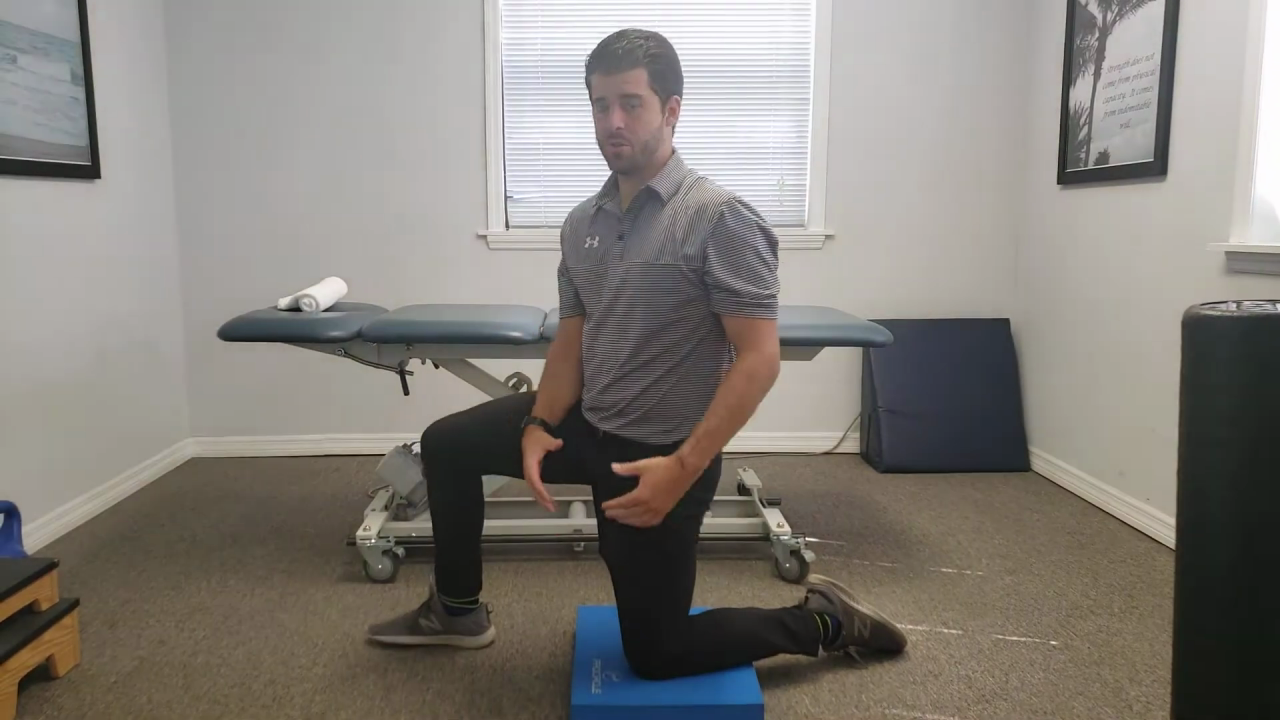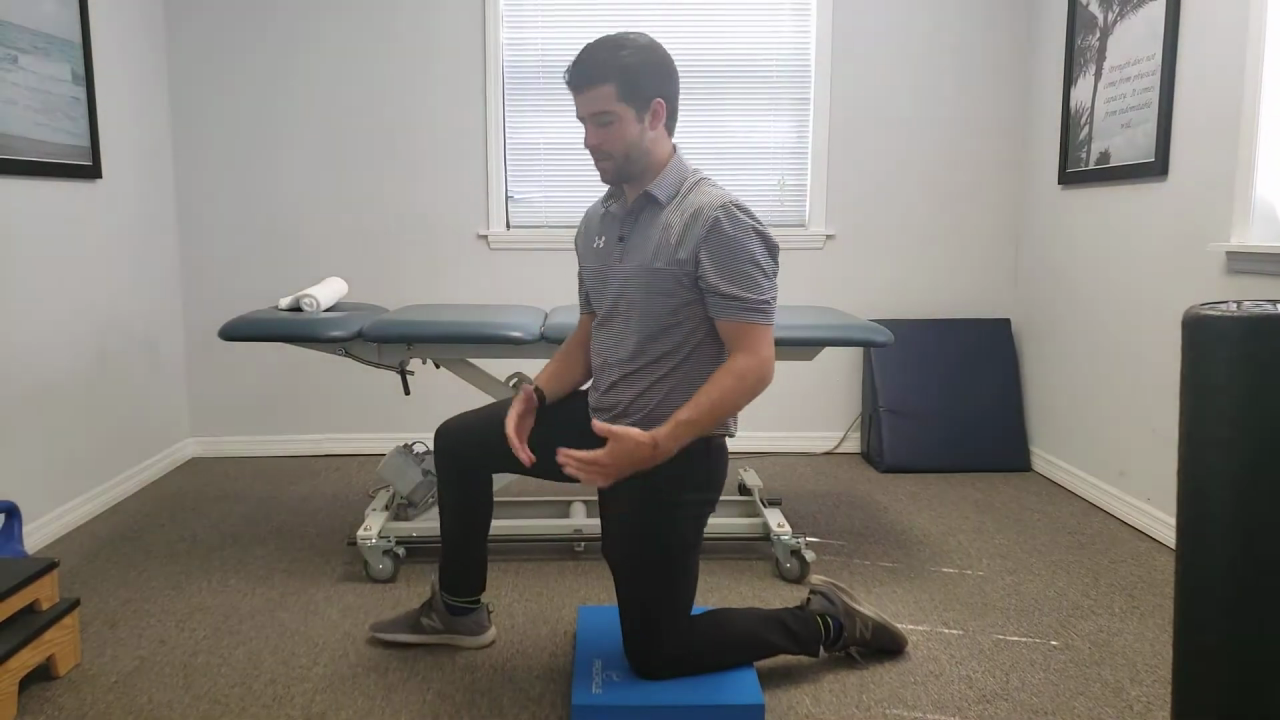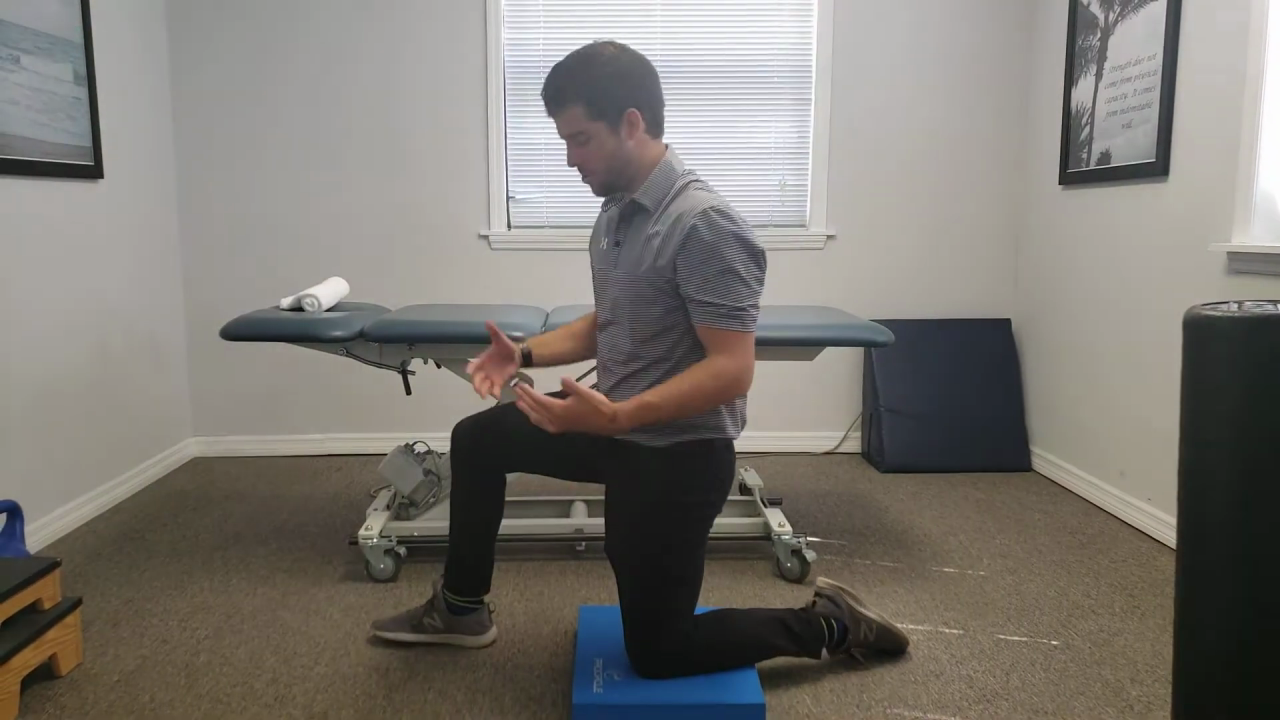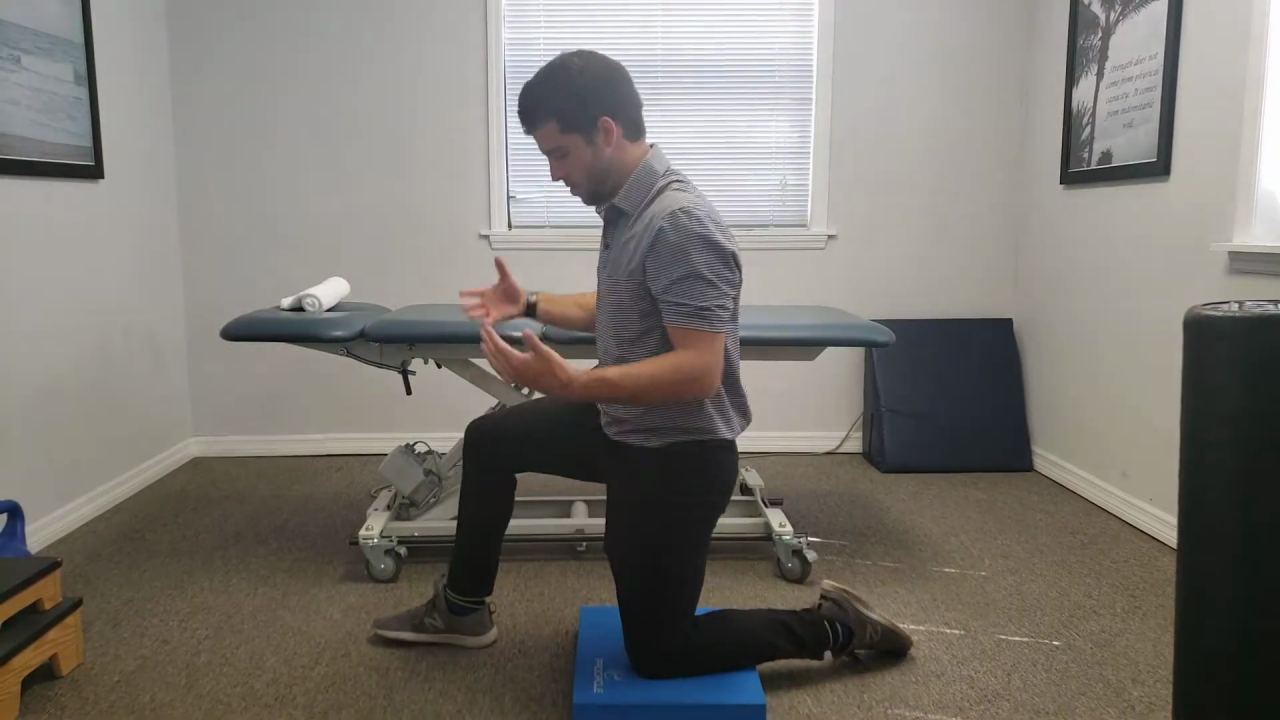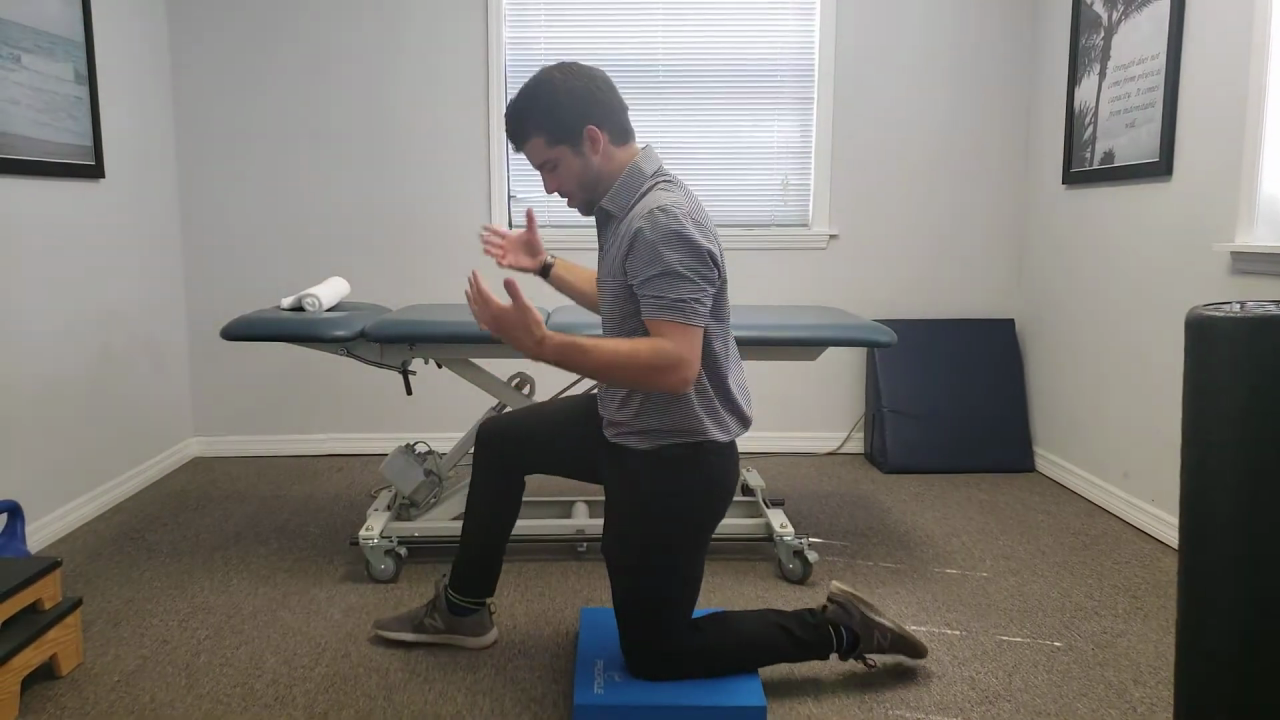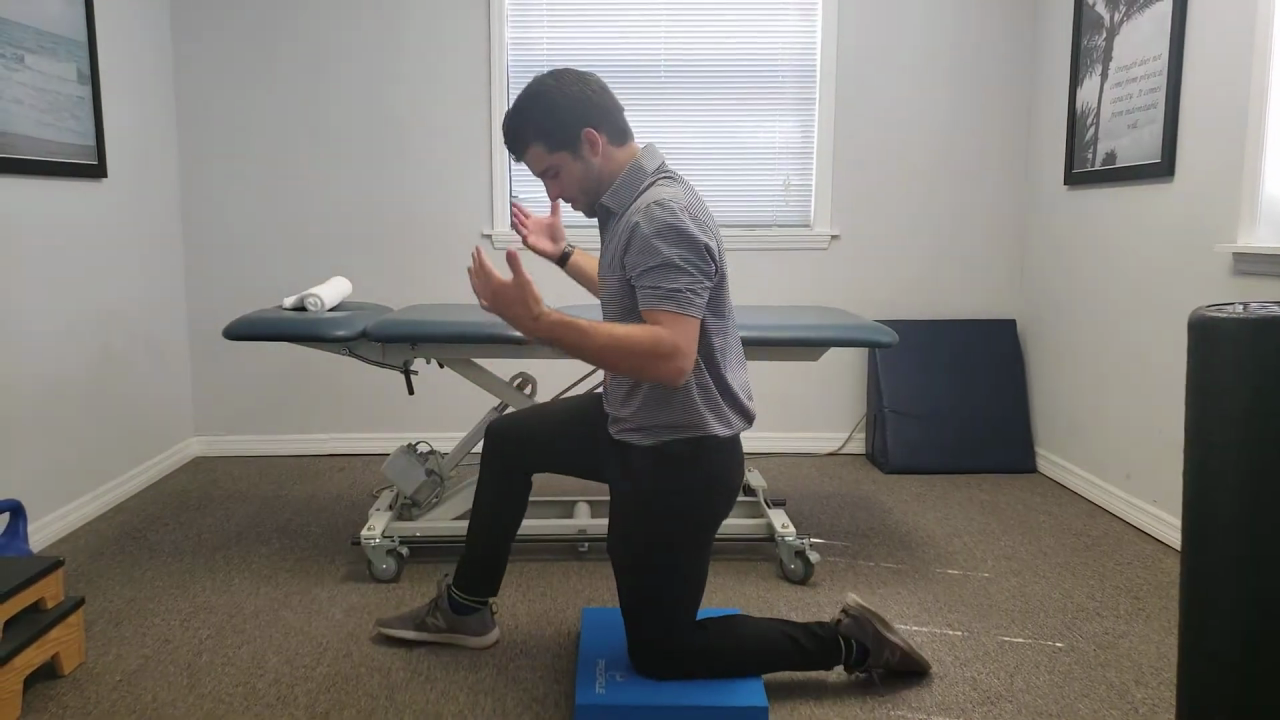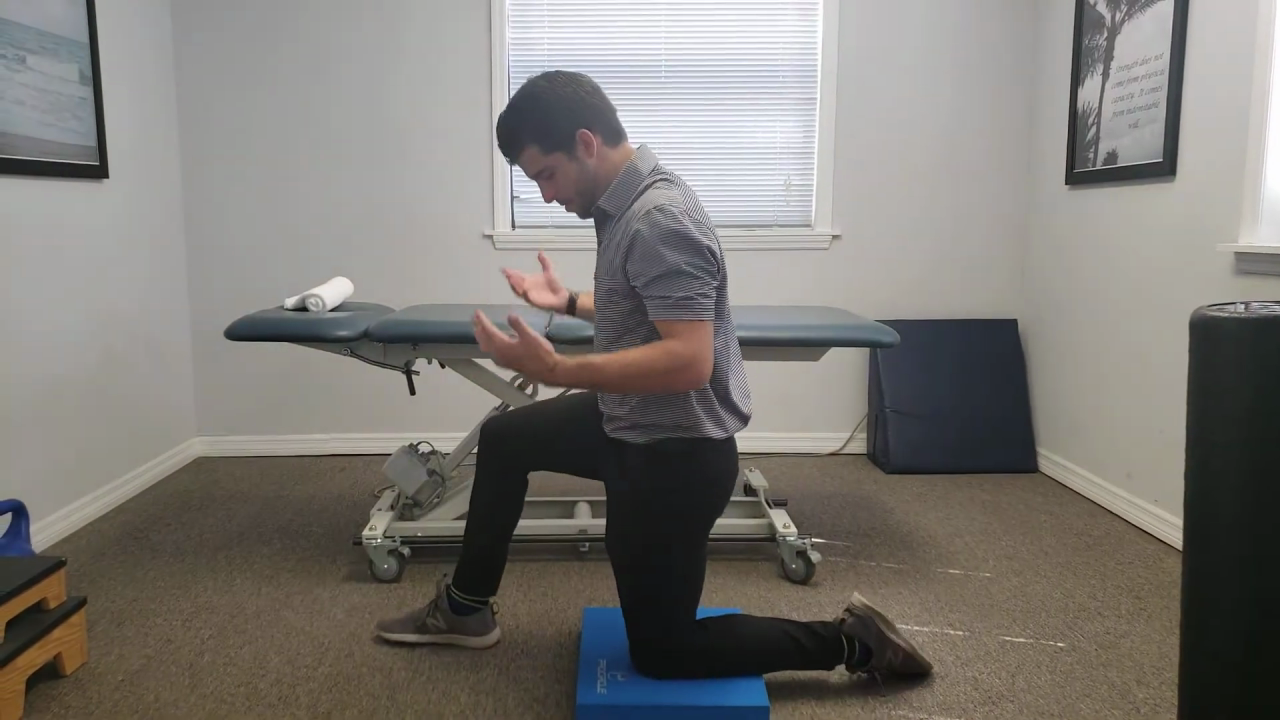
dt=0.2s
person 1, frame 1
left shoulder: (720, 218)
right shoulder: (583, 222)
left elbow: (759, 359)
right elbow: (572, 339)
left wrist: (684, 467)
right wrist: (539, 426)
left hip: (660, 453)
right hip: (590, 426)
left knee: (656, 654)
right knee: (447, 444)
left ankle: (823, 621)
right ankle: (458, 609)
person 1, frame 2
left shoulder: (717, 221)
right shoulder: (598, 219)
left elbow: (752, 363)
left wrist: (657, 446)
right wrist: (536, 395)
left hip: (669, 456)
right hip: (600, 422)
left knee: (657, 653)
right knee: (459, 442)
left ankle: (824, 623)
right ankle: (459, 609)
person 1, frame 3
left shoulder: (704, 225)
right shoulder: (613, 216)
left elbow: (732, 371)
left wrist: (613, 417)
right wrist: (528, 353)
left hip: (677, 455)
right hip: (615, 427)
left knee: (658, 653)
right knee: (477, 439)
left ankle: (828, 625)
right ankle: (462, 608)
person 1, frame 4
left shoulder: (680, 224)
right shoulder: (623, 209)
left elbow: (699, 371)
left wrist: (573, 385)
right wrist: (531, 306)
left hip: (679, 458)
right hip: (623, 428)
left knee: (657, 652)
right knee: (490, 439)
left ankle: (831, 626)
right ankle: (463, 608)
person 1, frame 5
left shoulder: (662, 221)
right shoulder: (630, 206)
left elbow: (674, 364)
left wrist: (544, 345)
right wrist: (544, 266)
left hip: (678, 459)
right hip: (631, 430)
left knee: (655, 654)
right knee: (500, 439)
left ankle: (835, 628)
right ankle: (463, 609)
person 1, frame 6
left shoulder: (660, 217)
right shoulder: (637, 199)
left elbow: (670, 355)
left wrist: (540, 322)
right wrist: (562, 254)
left hip: (682, 456)
right hip: (638, 427)
left knee: (660, 651)
right knee: (508, 439)
left ankle: (847, 640)
right ankle: (465, 608)
person 1, frame 7
left shoulder: (660, 219)
right shoulder: (632, 201)
left elbow: (688, 362)
left wrist: (557, 369)
right wrist: (568, 301)
left hip: (677, 455)
right hip: (634, 426)
left knee: (661, 651)
right knee: (503, 438)
left ankle: (847, 639)
right ankle: (466, 607)
